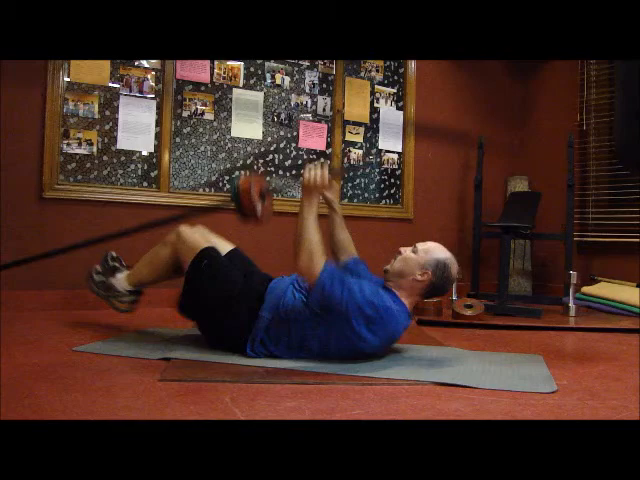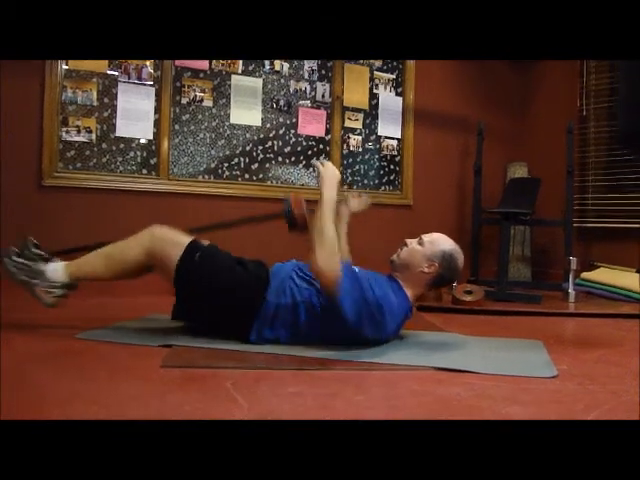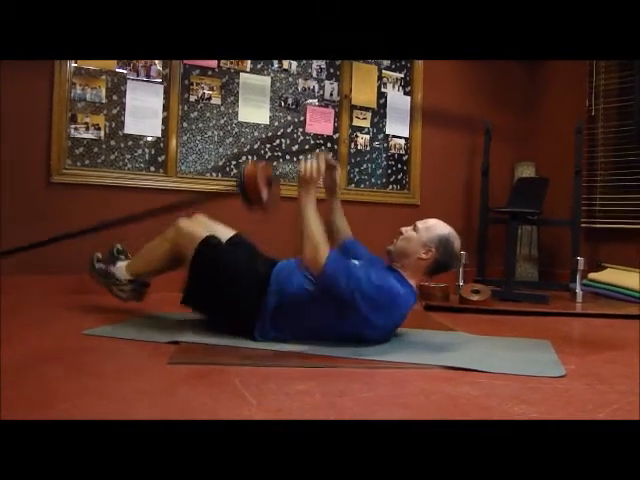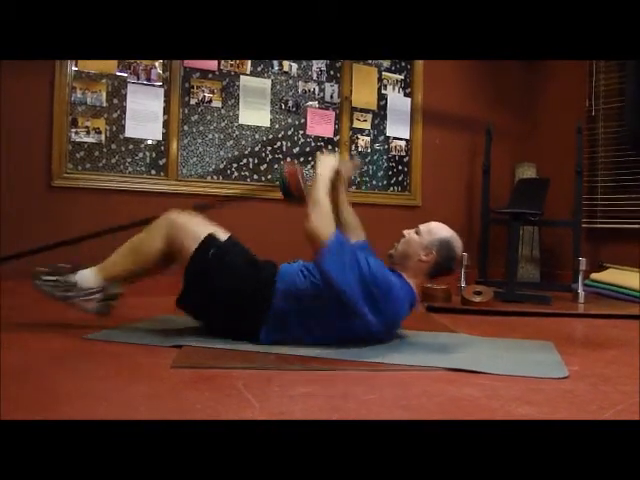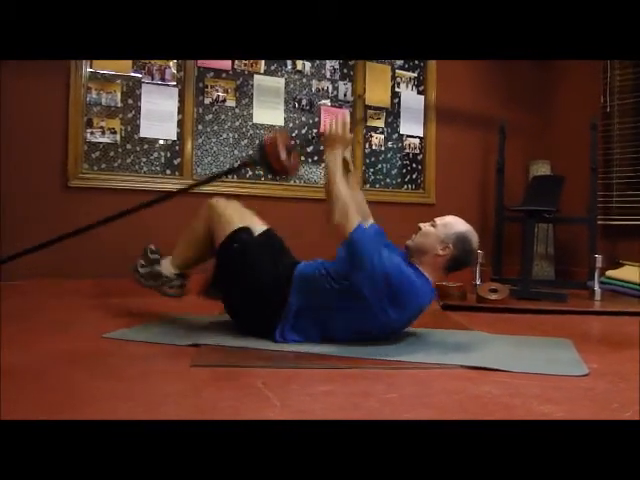
dt=1s
person 1, frame 1
left shoulder: (376, 308)
right shoulder: (384, 296)
left elbow: (309, 268)
right elbow: (348, 263)
left wrist: (310, 200)
right wrist: (334, 208)
left hip: (249, 324)
right hip: (264, 298)
left knee: (184, 235)
right knee: (199, 236)
left ankle: (122, 284)
right ankle: (130, 279)
person 1, frame 2
left shoulder: (383, 303)
right shoulder: (388, 293)
left elbow: (325, 271)
left wrist: (330, 201)
right wrist: (343, 219)
left hip: (253, 310)
right hip: (262, 284)
left knee: (157, 238)
right knee: (171, 242)
left ankle: (54, 275)
right ankle: (61, 271)
person 1, frame 3
left shoulder: (383, 291)
right shoulder: (391, 278)
left elbow: (315, 259)
right elbow: (345, 247)
left wrist: (307, 196)
right wrist: (332, 195)
left hip: (257, 309)
right hip: (271, 283)
left knee: (184, 229)
right knee: (201, 223)
left ankle: (122, 274)
right ankle: (133, 268)
person 1, frame 4
left shoulder: (382, 288)
right shoulder: (398, 288)
left elbow: (319, 235)
right elbow: (354, 244)
left wrist: (323, 177)
right wrist: (341, 190)
left hip: (258, 310)
right hip: (270, 286)
left knee: (175, 222)
right knee: (189, 226)
left ankle: (88, 283)
right ankle: (98, 280)
person 1, frame 5
left shoulder: (397, 281)
right shoulder: (403, 272)
left elbow: (344, 222)
right elbow: (362, 221)
left wrist: (333, 154)
right wrist: (343, 159)
left hip: (276, 310)
right hip: (292, 284)
left knee: (217, 206)
right knee: (236, 214)
left ankle: (166, 272)
right ankle: (175, 270)
